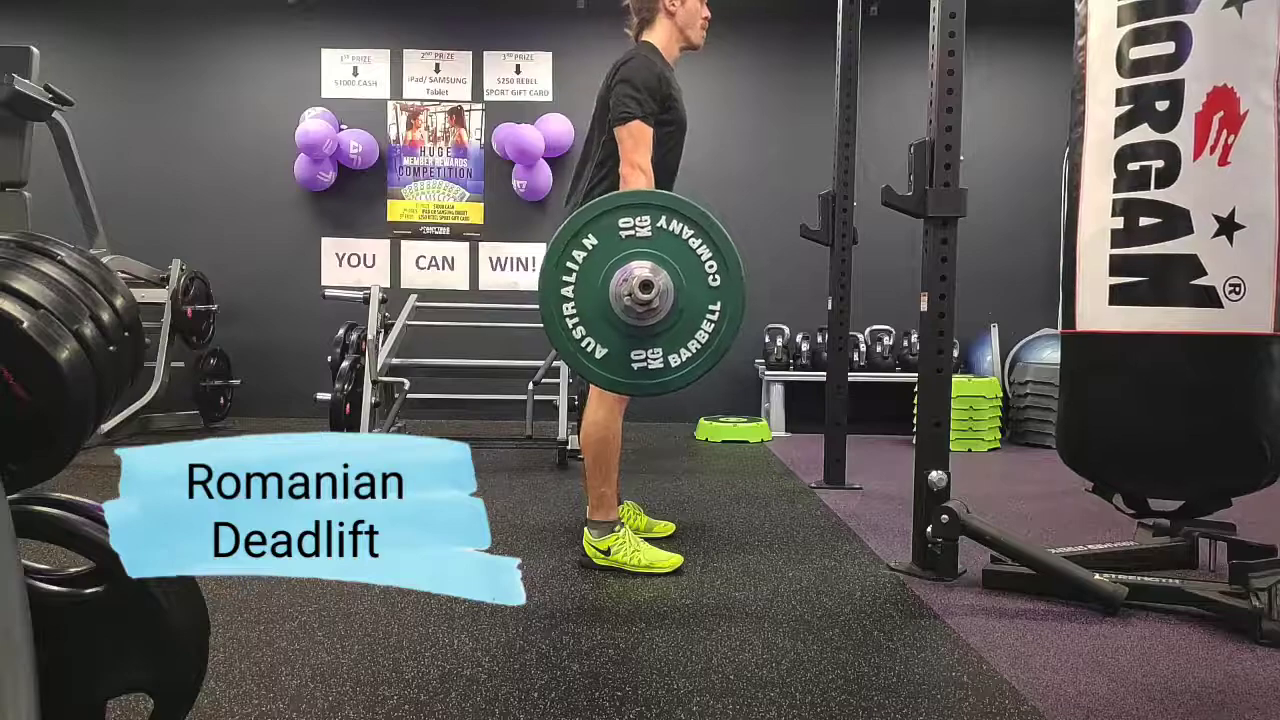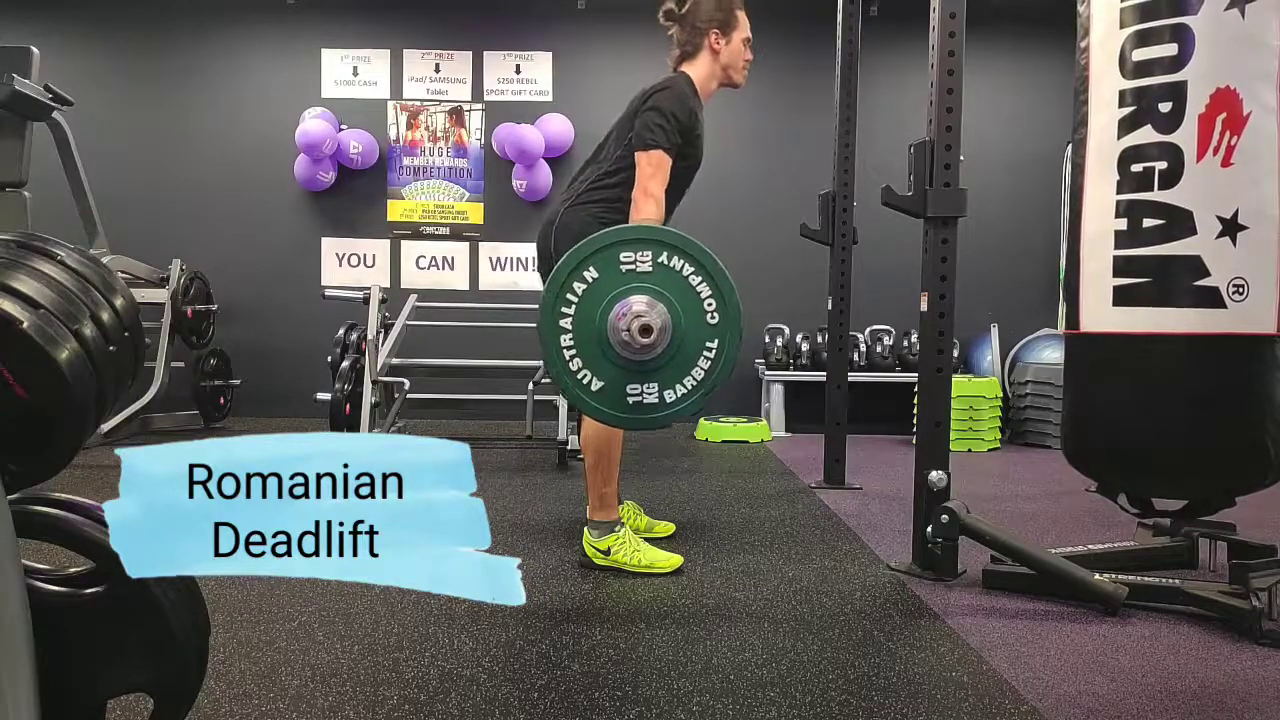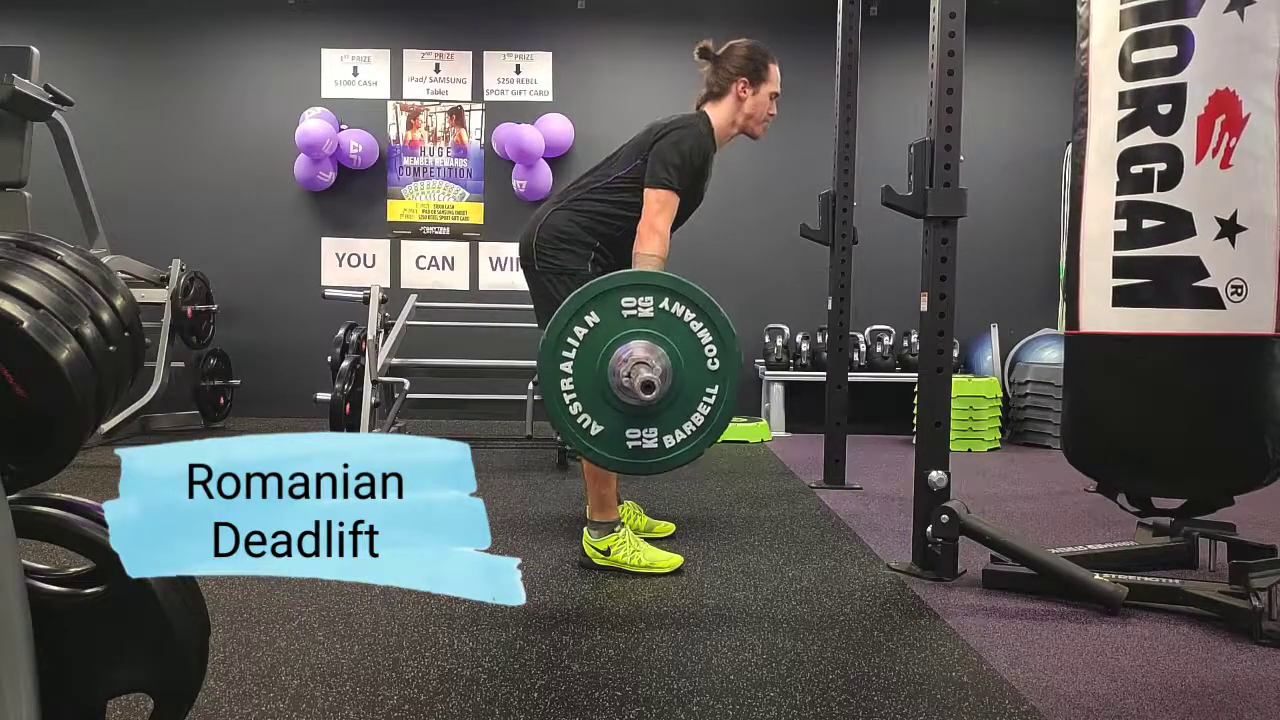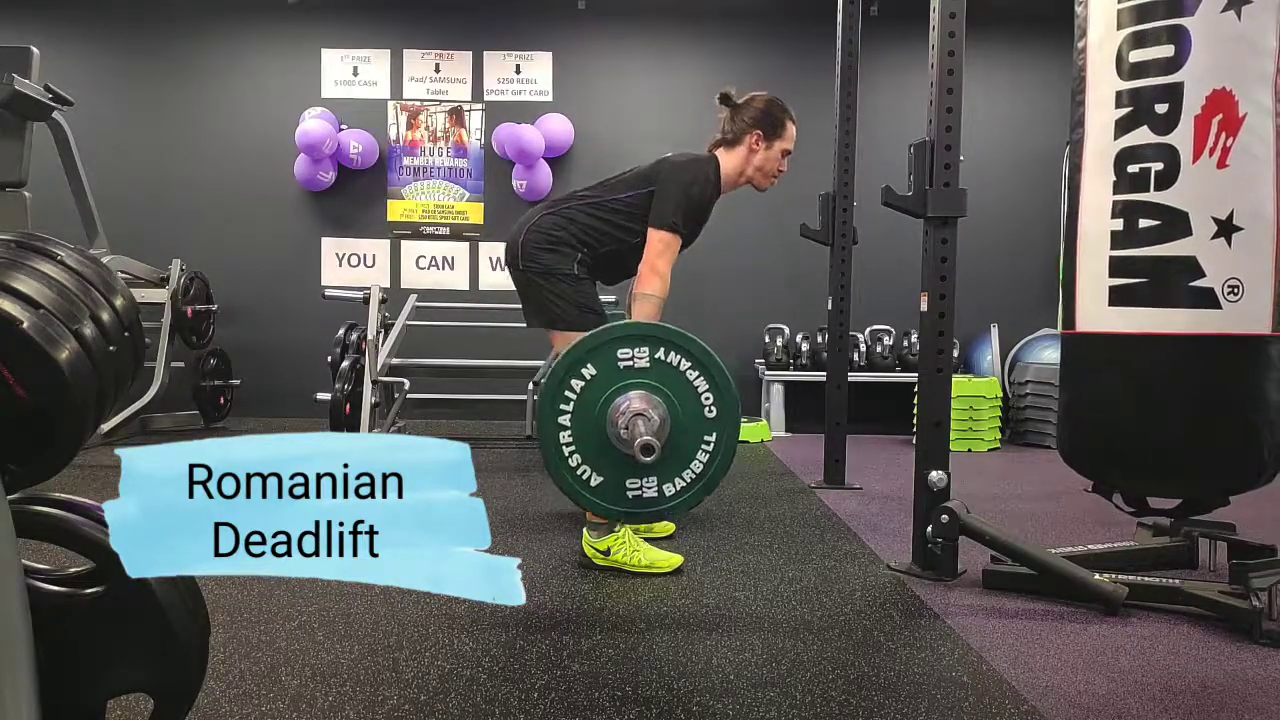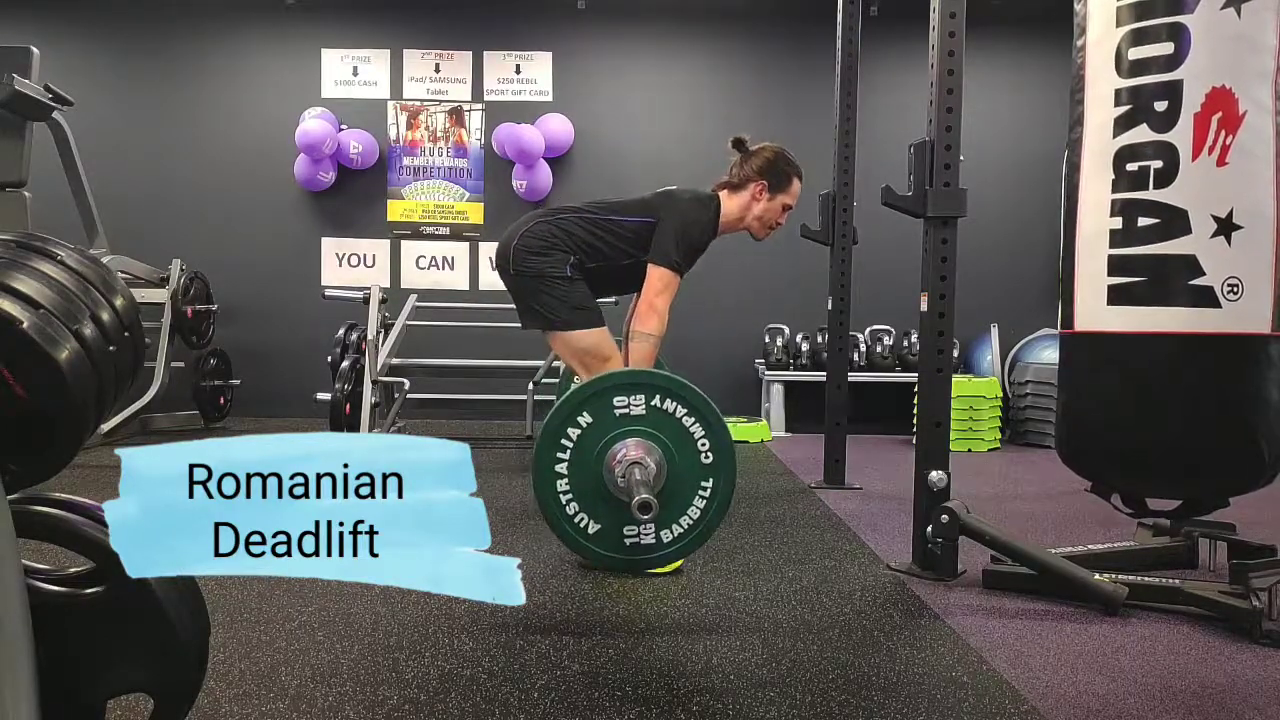
dt=0.5s
person 1, frame 1
left shoulder: (653, 71)
right shoulder: (642, 69)
right elbow: (634, 168)
right knee: (611, 383)
left ankle: (611, 508)
right ankle: (603, 535)
person 1, frame 2
left shoulder: (681, 101)
right shoulder: (673, 99)
right elbow: (646, 195)
left hip: (587, 243)
right hip: (582, 243)
left ankle: (609, 509)
right ankle: (603, 535)
person 1, frame 3
left shoulder: (694, 139)
right shoulder: (688, 139)
left elbow: (650, 230)
right elbow: (652, 231)
left hip: (563, 248)
right hip: (564, 249)
left ankle: (610, 508)
right ankle: (604, 536)
person 1, frame 4
left shoulder: (695, 178)
right shoulder: (693, 179)
left elbow: (646, 269)
right elbow: (654, 272)
left hip: (546, 249)
right hip: (550, 252)
right ankle: (604, 536)
person 1, frame 5
left shoulder: (693, 213)
right shoulder: (693, 217)
left elbow: (645, 303)
right elbow: (653, 308)
left hip: (534, 251)
right hip: (538, 253)
